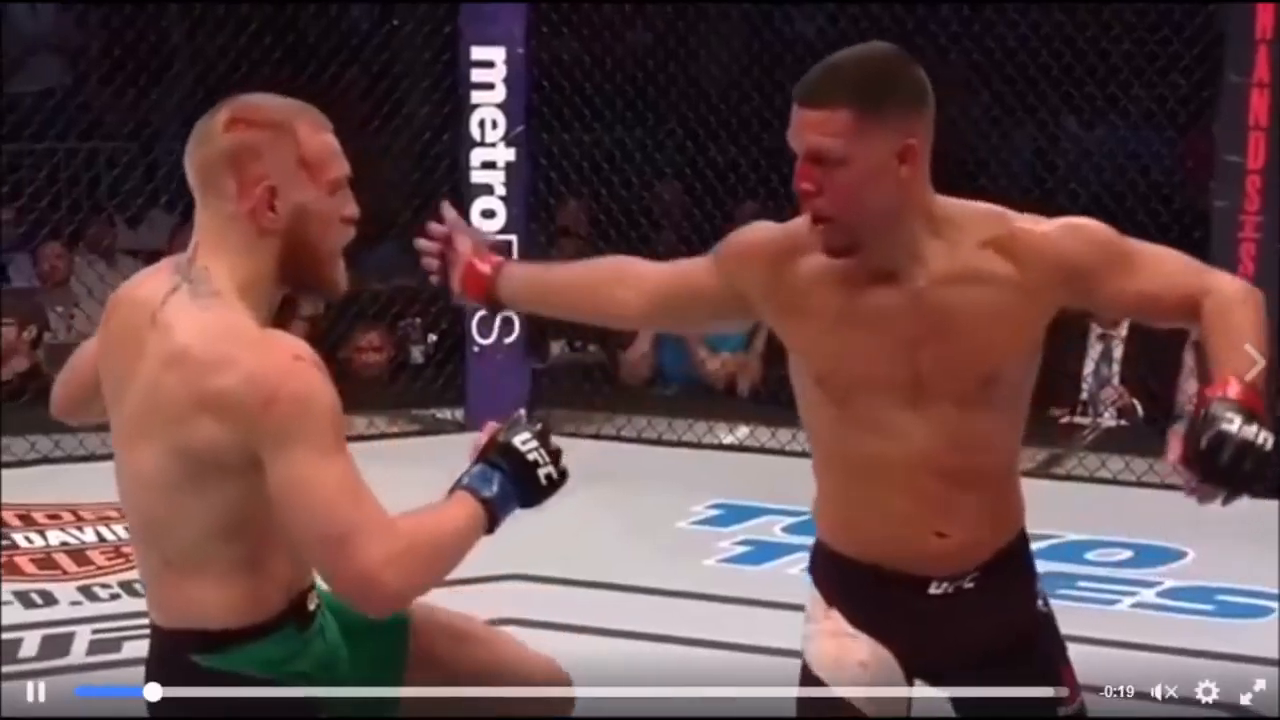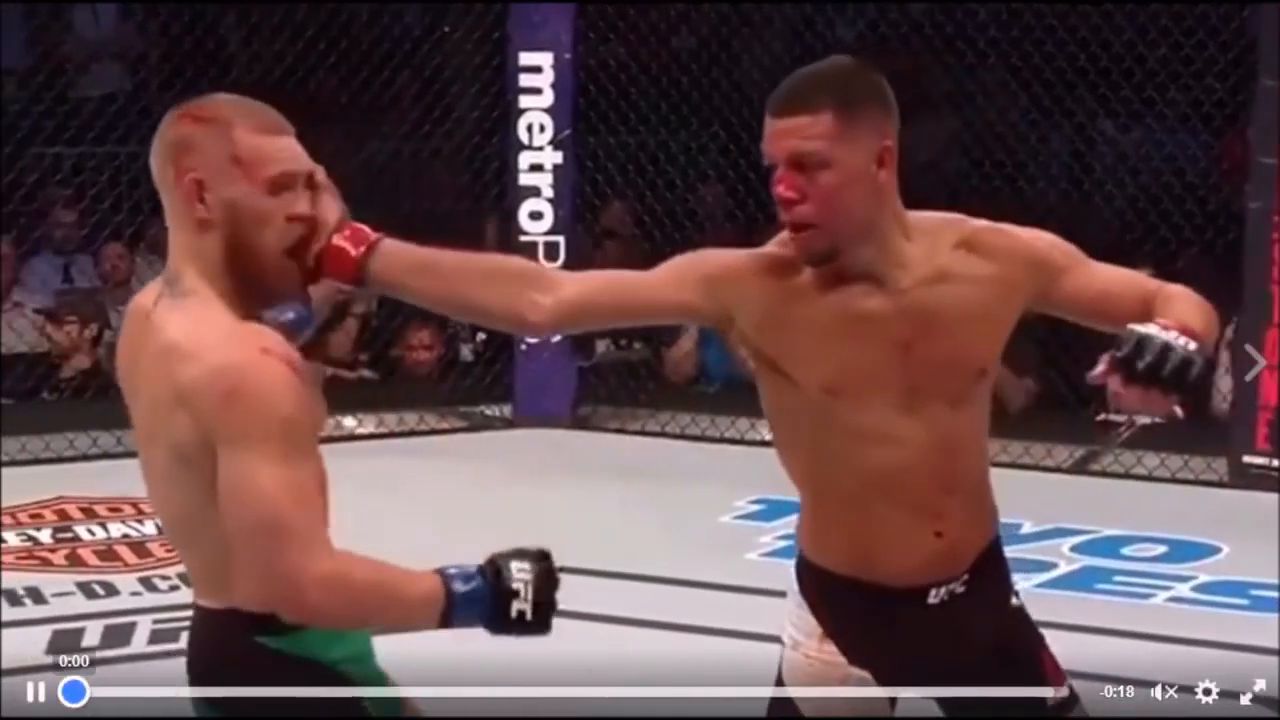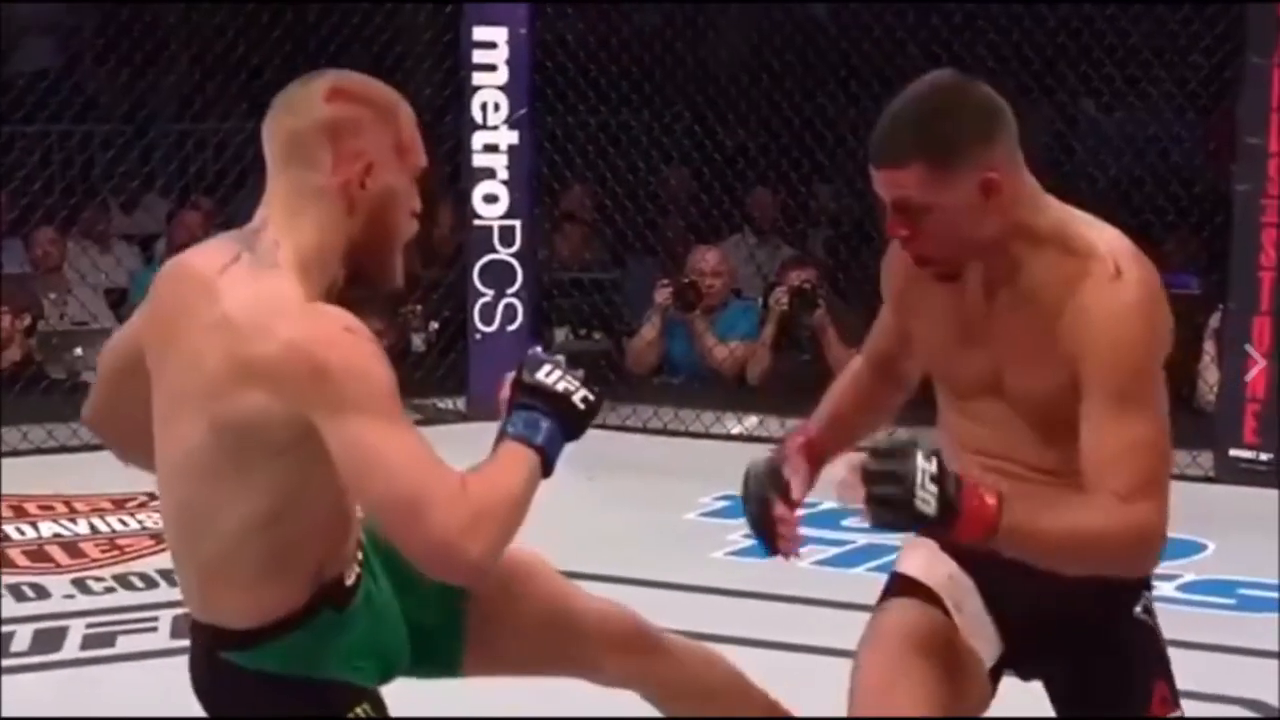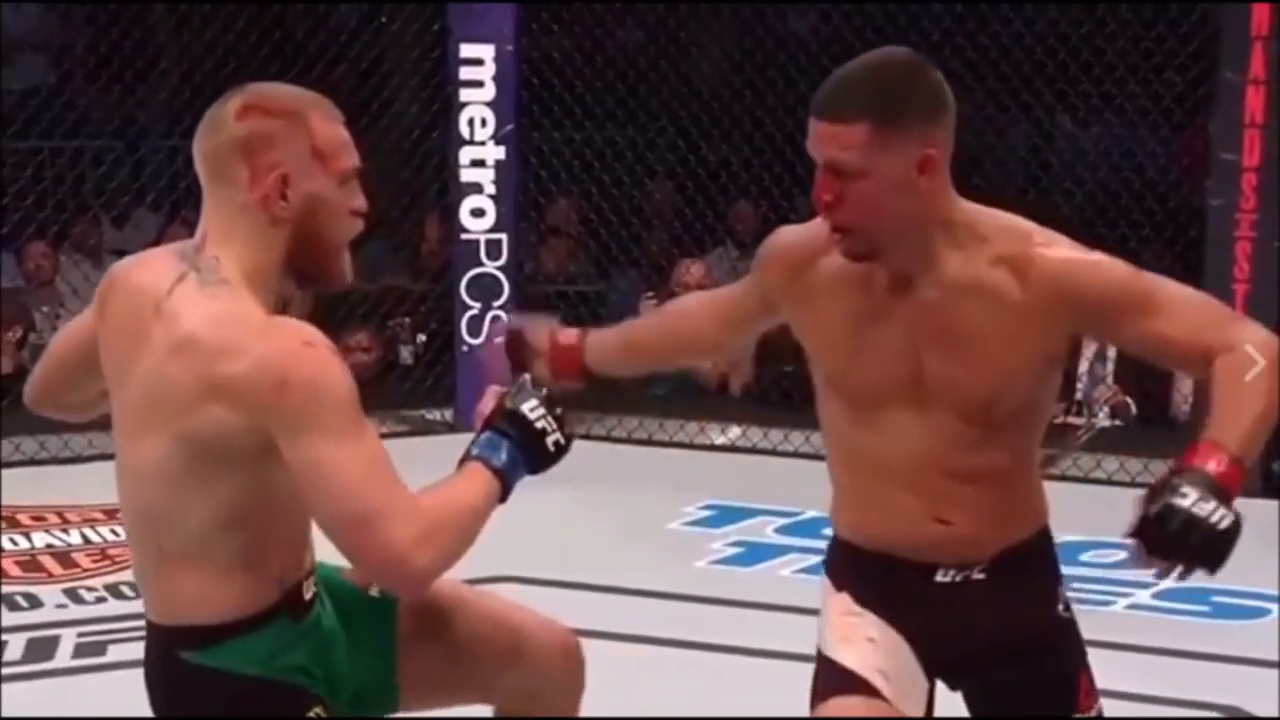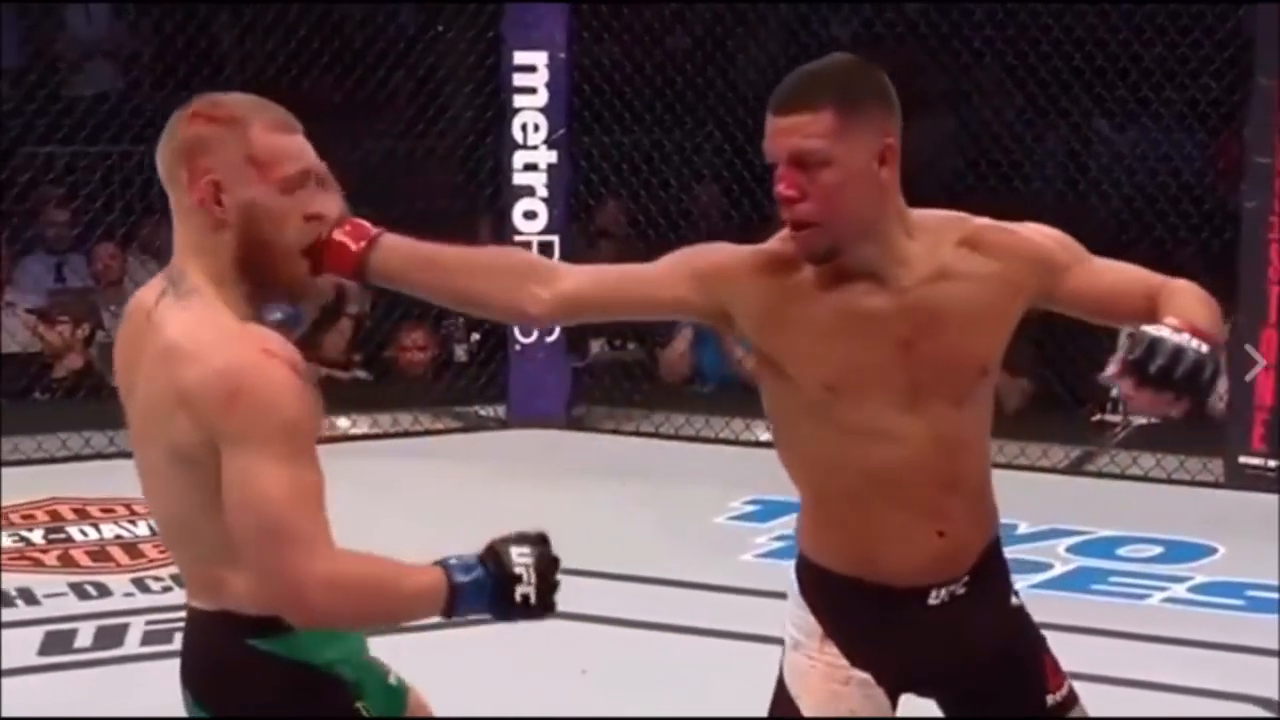
dt=1s
person 1, frame 1
left shoulder: (1033, 256)
right shoulder: (773, 264)
right elbow: (641, 292)
right wrist: (489, 276)
left hip: (996, 591)
right hip: (856, 599)
person 1, frame 2
left shoulder: (997, 261)
right shoulder: (748, 285)
left elbow: (1177, 304)
right elbow: (542, 300)
left wrist: (1173, 339)
right wrist: (355, 252)
left hip: (977, 597)
right hip: (843, 612)
person 1, frame 3
left shoulder: (1108, 292)
right shoulder: (915, 262)
left elbow: (1136, 532)
left wrist: (963, 509)
right wrist: (805, 451)
left hip: (1093, 578)
right hip: (956, 558)
person 1, frame 4
left shoulder: (1045, 275)
right shoulder: (798, 263)
right elbow: (718, 319)
left wrist: (1209, 478)
right wrist: (577, 353)
left hip: (1014, 587)
right hip: (870, 590)
person 1, frame 5
left shoulder: (1001, 258)
right shoulder: (750, 283)
left elbow: (1174, 296)
right elbow: (548, 291)
left wrist: (1182, 337)
right wrist: (353, 250)
left hip: (978, 597)
right hip: (845, 612)
person 2, frame 1
left shoulder: (144, 296)
right shoulder: (265, 368)
left elbow: (70, 402)
right elbow: (379, 576)
right wrist: (491, 485)
left hip: (299, 628)
person 2, frame 2
left shoulder: (154, 314)
right shoulder: (243, 363)
right elbow: (302, 584)
right wrist: (473, 594)
left hip: (243, 643)
right hip: (282, 665)
person 2, frame 3
left shoulder: (193, 273)
right shoulder: (313, 342)
left elbow: (108, 417)
right elbow: (459, 544)
right wrist: (533, 433)
right hip: (282, 663)
left knee: (620, 639)
person 2, frame 4
left shoulder: (137, 282)
right shoulder: (277, 355)
left elbow: (47, 393)
right elbow: (405, 557)
right wrist: (499, 455)
left hip: (304, 613)
left knee: (546, 660)
person 2, frame 5
left shoulder: (155, 308)
right shoulder: (245, 363)
right elbow: (308, 587)
right wrist: (473, 581)
left hip: (269, 649)
right hip: (270, 669)
